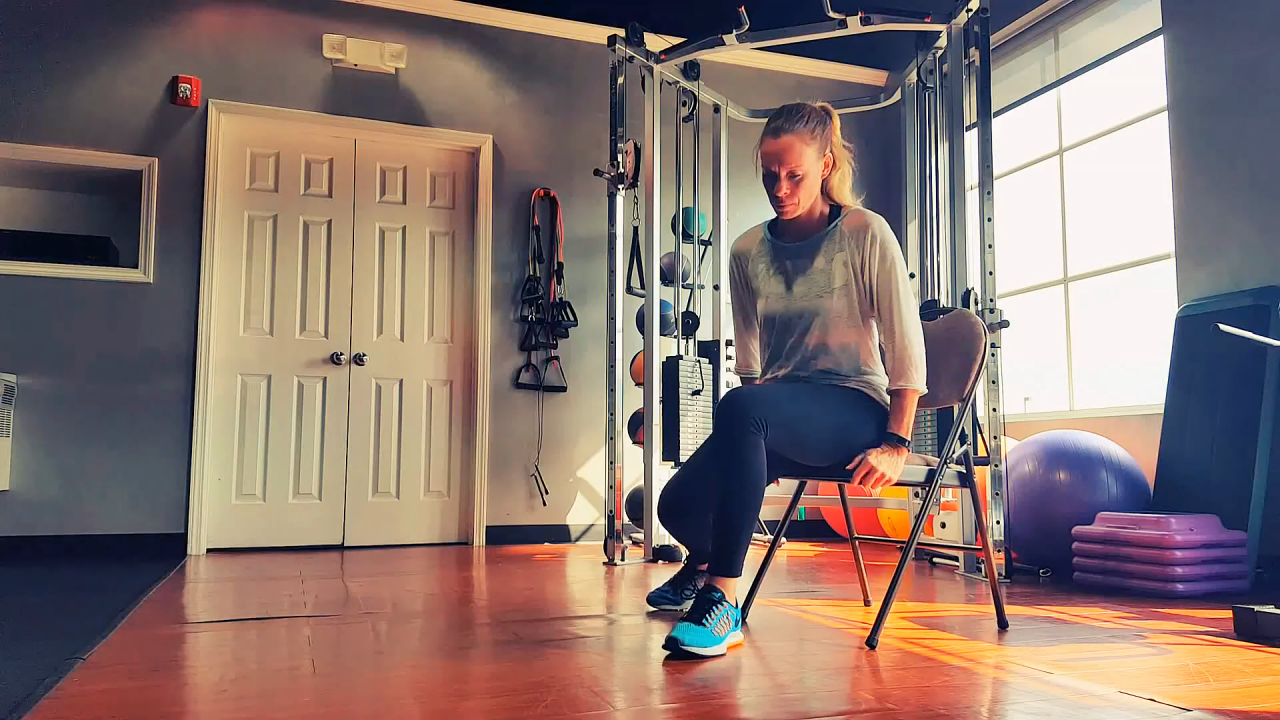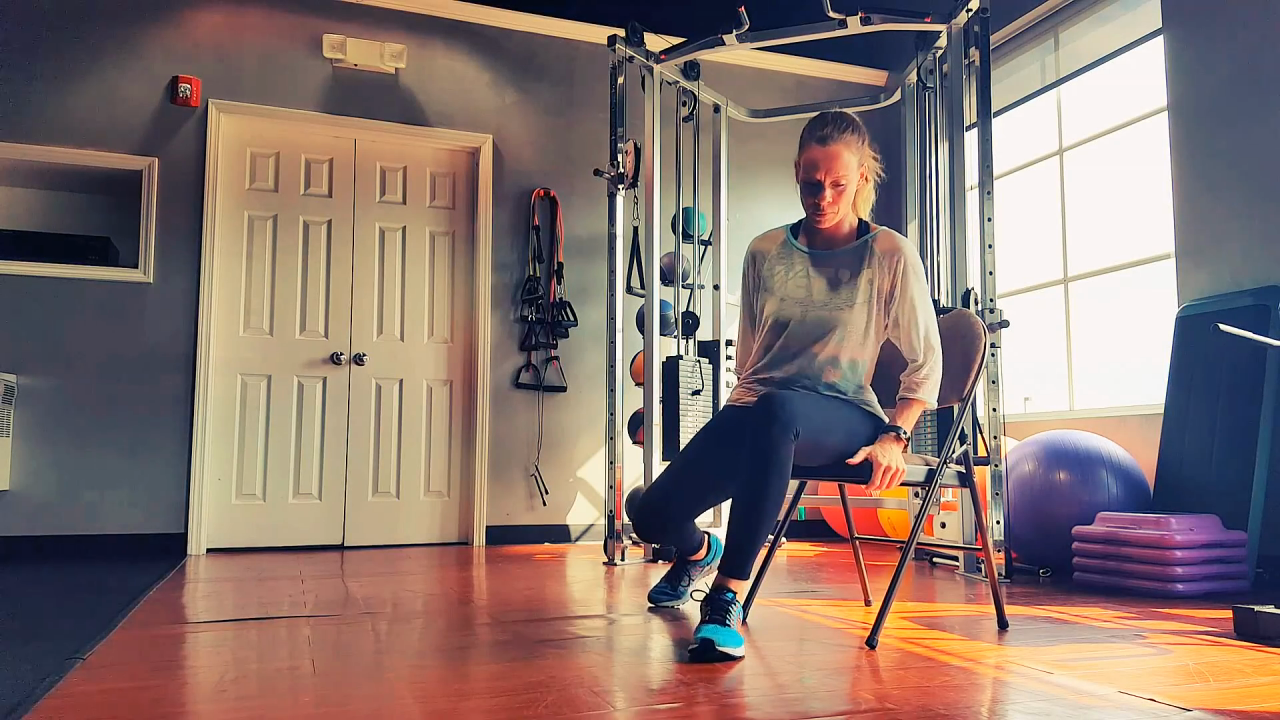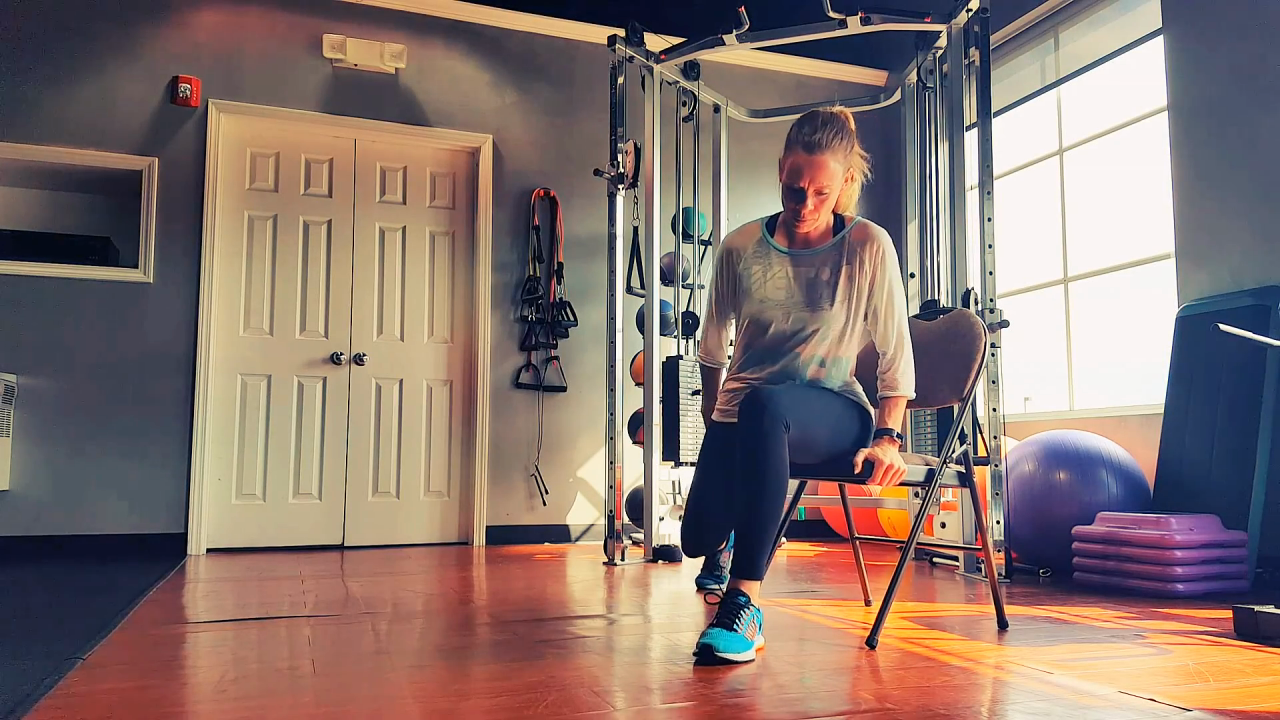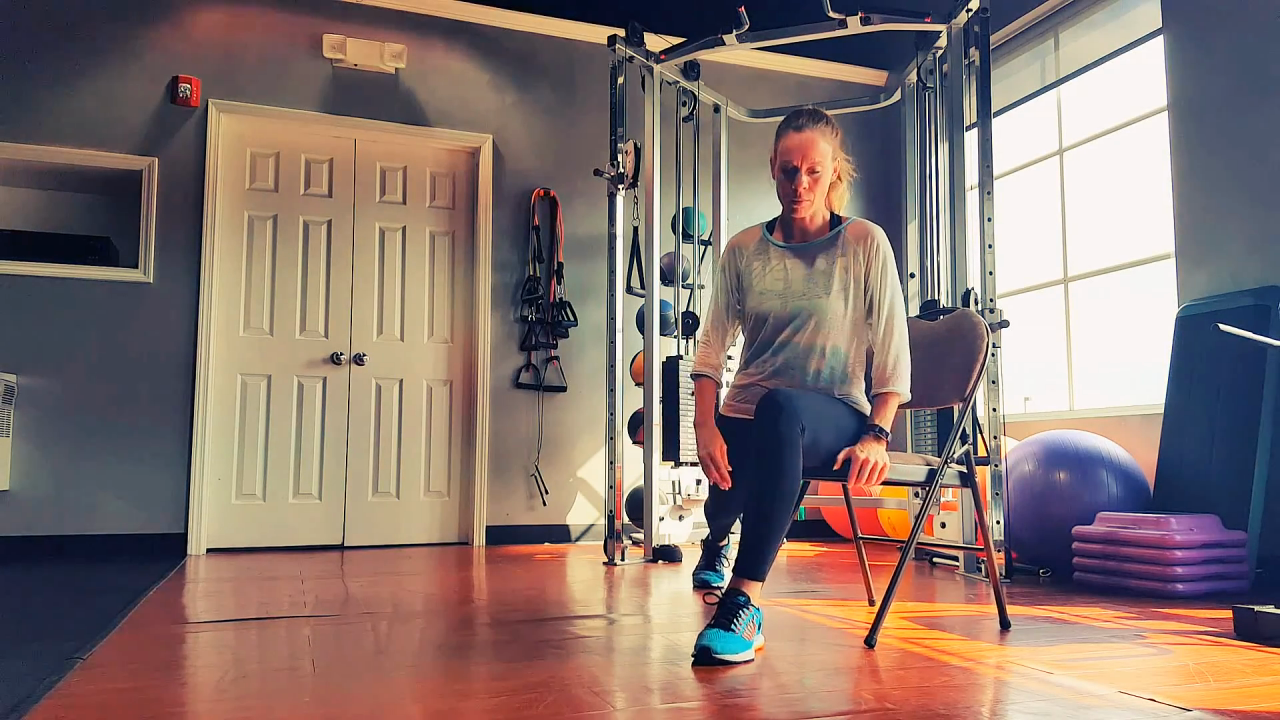
dt=0.7s
person 1, frame 1
left shoulder: (866, 234)
right shoulder: (748, 250)
left elbow: (906, 345)
left wrist: (895, 443)
right wrist: (761, 435)
left hip: (855, 409)
right hip: (778, 413)
left knee: (738, 406)
right knee: (677, 505)
left ankle: (721, 601)
right ankle: (706, 560)
person 1, frame 2
left shoulder: (890, 255)
right shoulder: (765, 252)
left elbow: (925, 362)
left wrist: (894, 434)
right wrist: (744, 409)
left hip: (842, 418)
right hip: (754, 409)
left knee: (777, 412)
right knee: (651, 515)
left ankle: (727, 597)
right ankle: (700, 551)
person 1, frame 3
left shoulder: (868, 247)
right shoulder: (740, 247)
left elbow: (896, 354)
right elbow: (713, 339)
left wrist: (887, 436)
right wrist: (710, 410)
left hip: (831, 411)
right hip: (739, 413)
left knee: (764, 407)
right knee: (696, 538)
left ankle: (743, 603)
right ankle: (727, 540)
person 1, frame 4
left shoulder: (864, 243)
right shoulder: (743, 248)
left elbow: (892, 351)
right elbow: (711, 346)
left wrist: (876, 434)
right wrist: (705, 427)
left hip: (835, 416)
right hip: (745, 418)
left knee: (780, 409)
left ankle: (744, 603)
right ankle: (717, 543)
